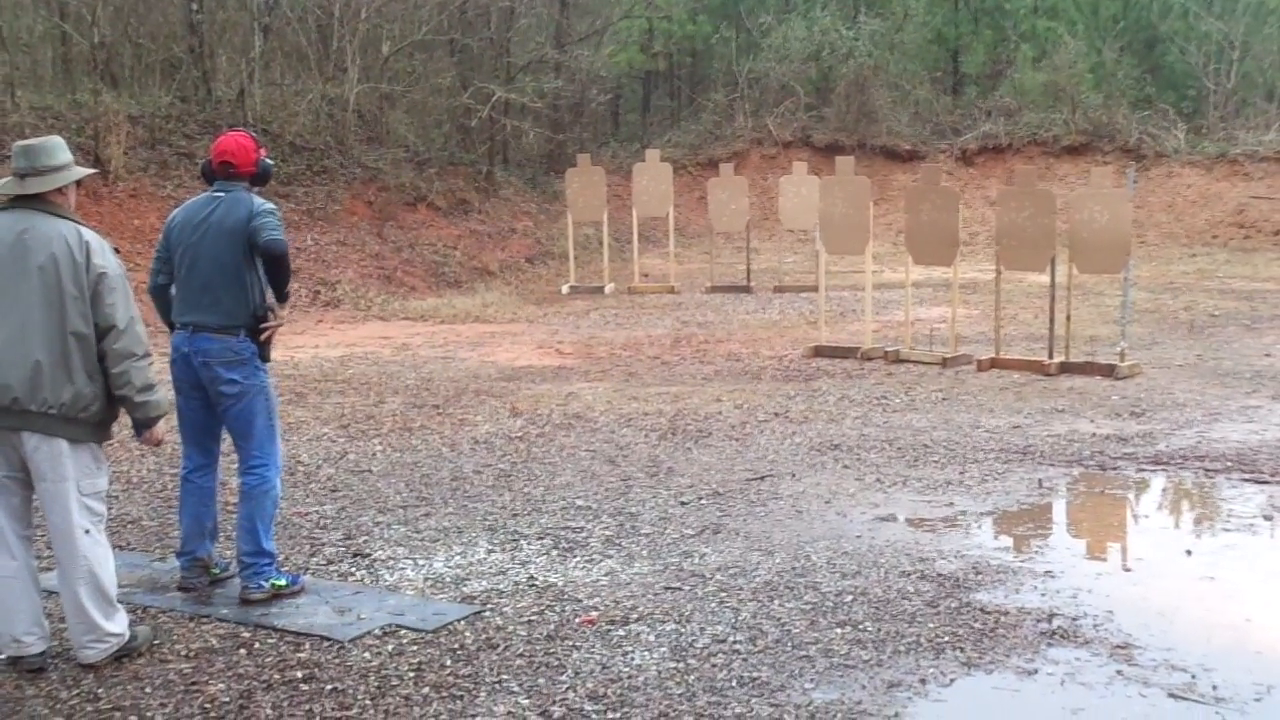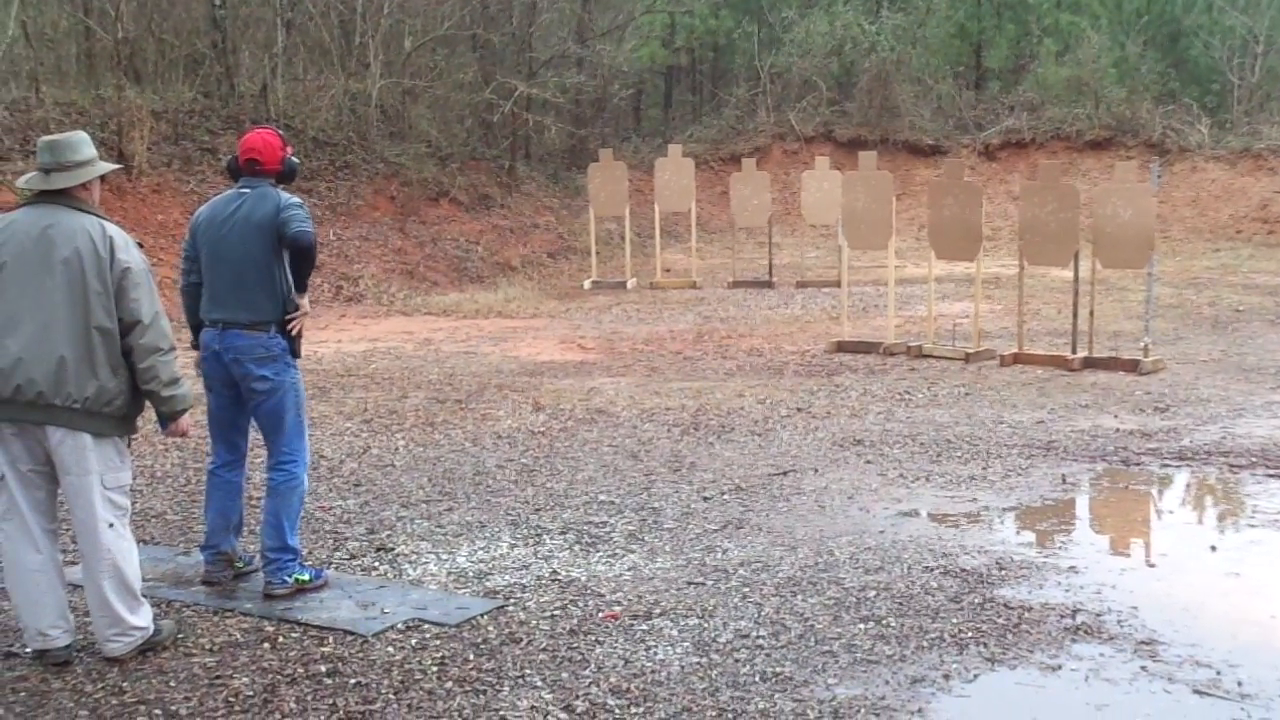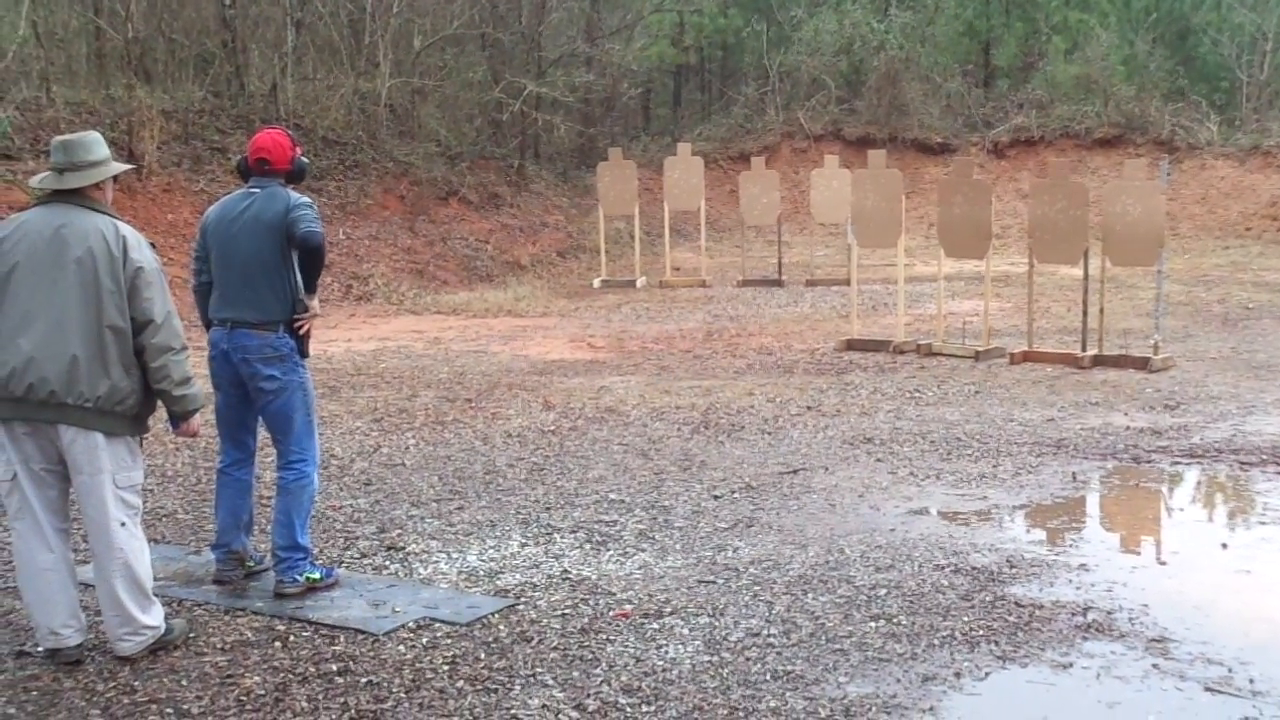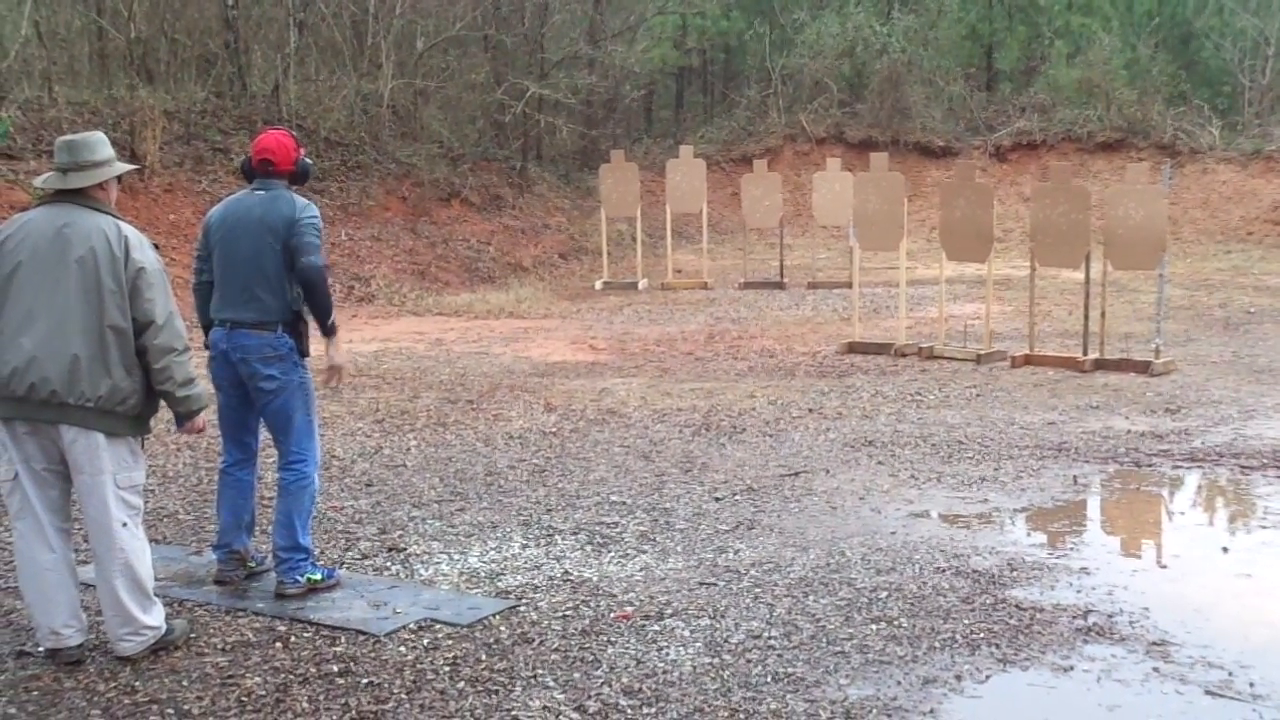
dt=0.4s
person 1, frame 1
right shoulder: (84, 245)
right elbow: (122, 340)
right wrist: (146, 410)
right hip: (59, 408)
right knee: (78, 527)
right ankle: (100, 638)
person 1, frame 2
right shoulder: (108, 240)
right elbow: (146, 333)
right wrist: (171, 403)
right hip: (82, 402)
right knee: (102, 522)
left ankle: (47, 636)
right ankle: (125, 632)
person 1, frame 3
right shoulder: (121, 240)
right elbow: (159, 334)
right wrist: (183, 402)
right hip: (94, 401)
right knee: (114, 520)
left ankle: (59, 635)
right ankle: (136, 631)
person 1, frame 4
right shoulder: (123, 241)
right elbow: (161, 334)
right wrist: (188, 402)
right hip: (95, 401)
right knee: (114, 521)
left ankle: (60, 636)
right ankle: (137, 632)
person 2, frame 1
left shoulder: (181, 215)
right shoulder: (256, 208)
left elbow: (158, 284)
right elbow: (275, 249)
right wrist: (279, 299)
left hip: (186, 347)
right hip: (233, 351)
left knee: (198, 461)
right knee: (261, 463)
left ankle: (196, 564)
right ankle: (259, 575)
person 2, frame 2
left shoulder: (206, 213)
right shoulder: (283, 203)
left elbow: (190, 285)
right elbow: (304, 240)
left wrist: (200, 342)
right wrist: (300, 292)
left hip: (215, 343)
right hip: (263, 346)
left knee: (225, 456)
right knee: (288, 459)
left ankle: (220, 557)
right ankle: (282, 570)
person 2, frame 3
left shoulder: (215, 213)
right shoulder: (293, 203)
left elbow: (201, 284)
right elbow: (312, 240)
right wrist: (309, 294)
left hip: (223, 342)
right hip: (272, 345)
left knee: (234, 455)
right knee: (298, 458)
left ankle: (230, 556)
right ankle: (292, 568)
person 2, frame 4
left shoulder: (218, 214)
right shoulder: (297, 210)
left elbow: (202, 285)
right elbow: (311, 274)
left wrist: (214, 340)
right wrist: (330, 337)
left hip: (224, 342)
right hip: (272, 345)
left knee: (236, 455)
right knee: (298, 459)
left ankle: (231, 557)
right ankle: (294, 569)
